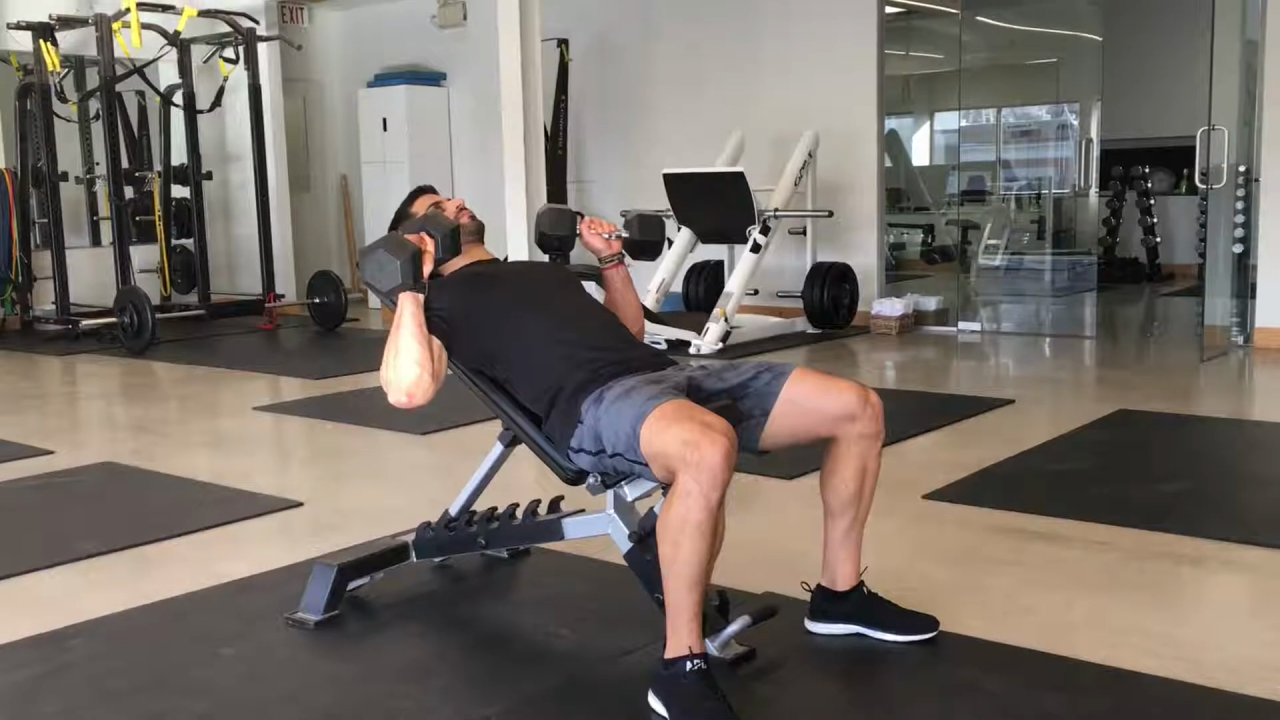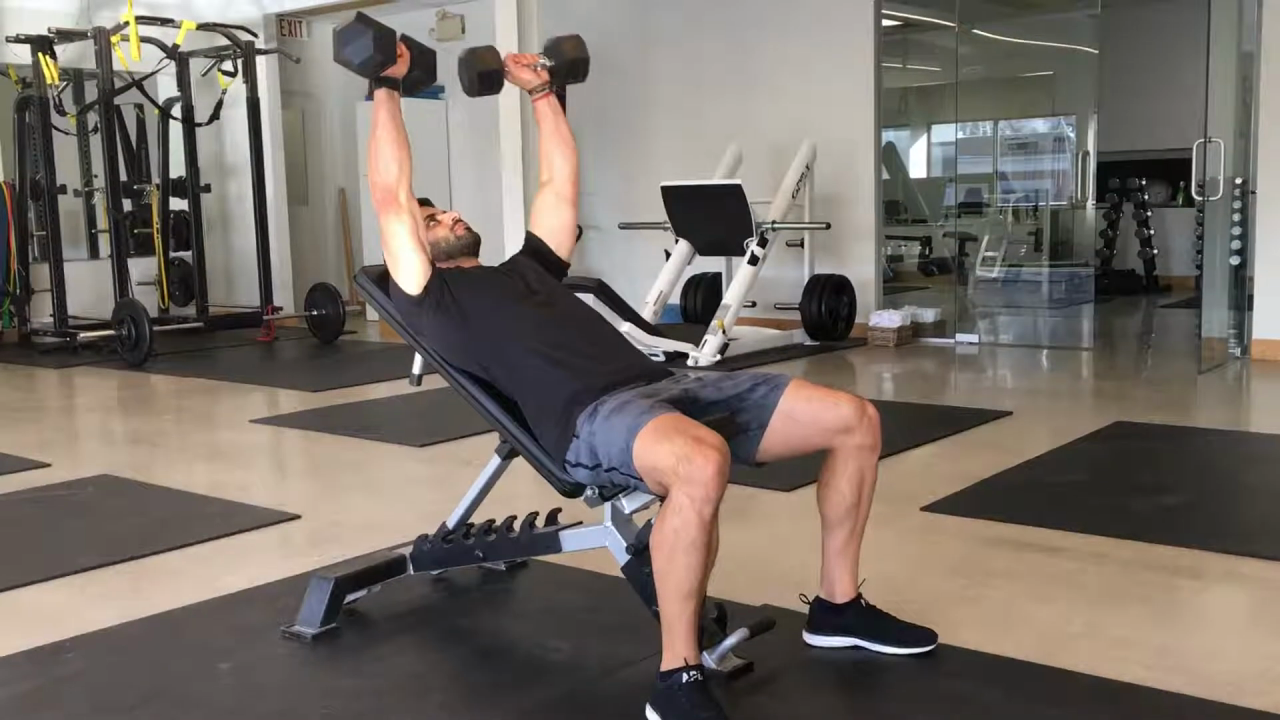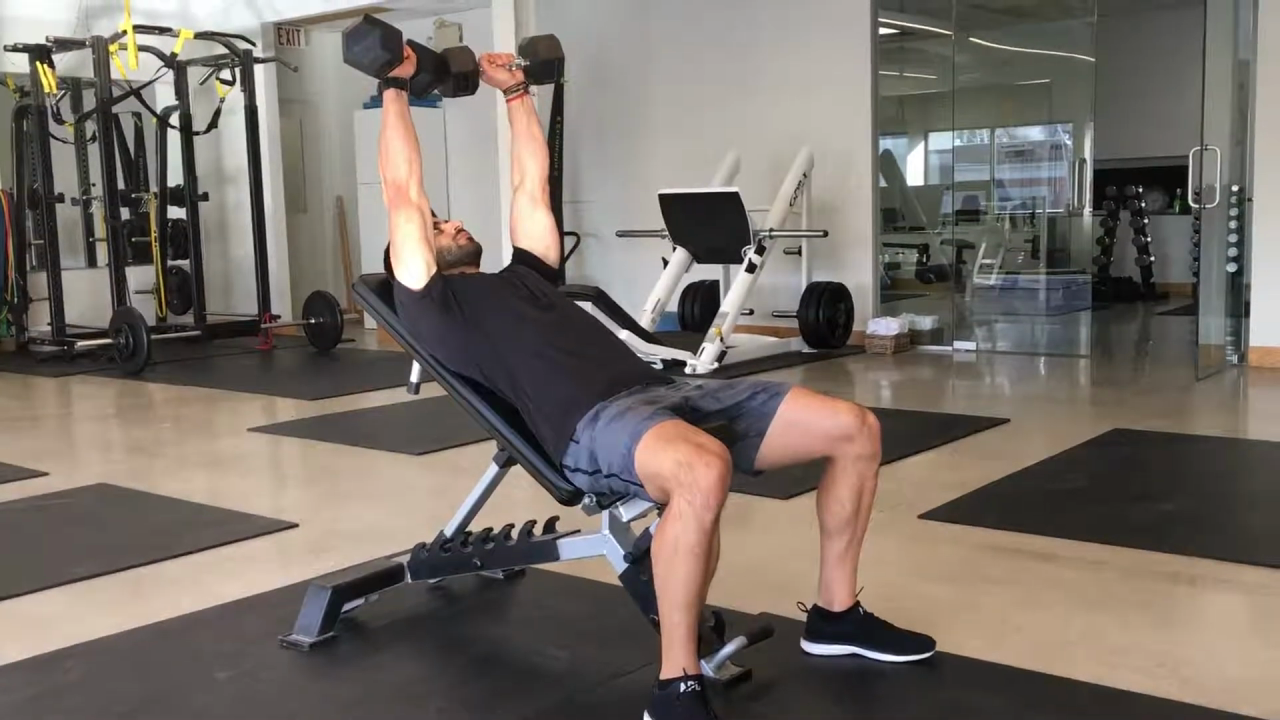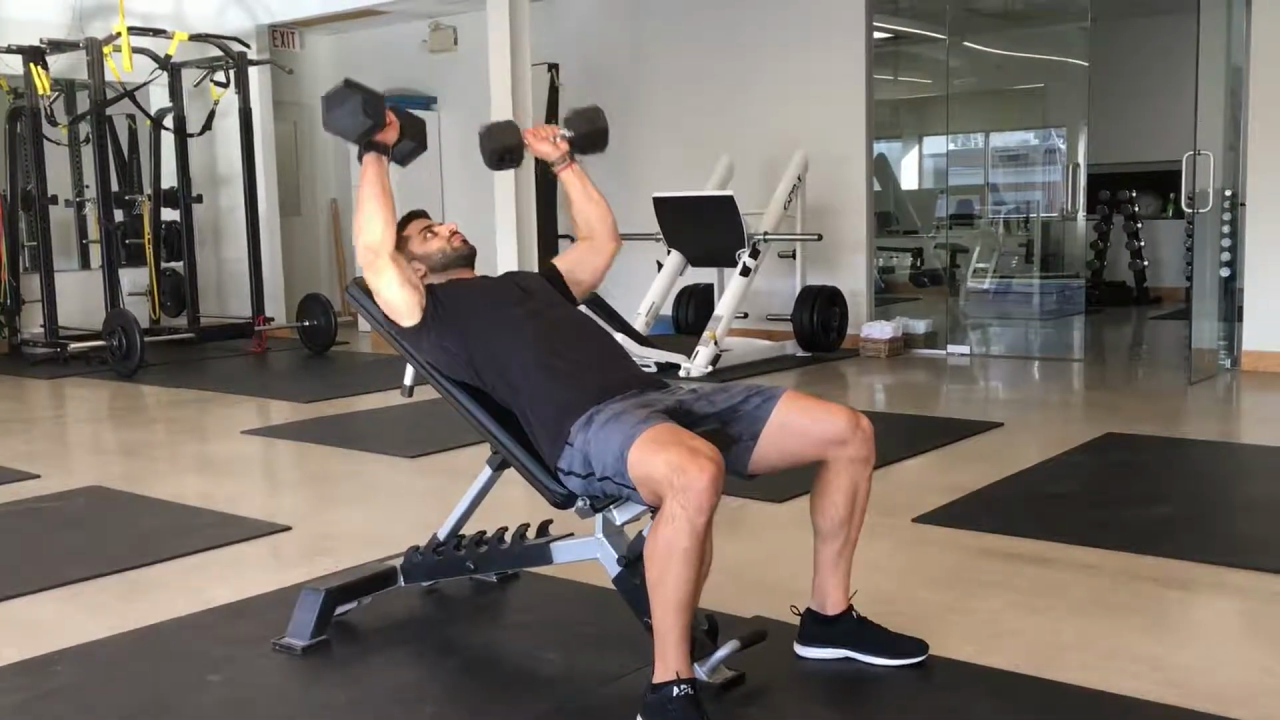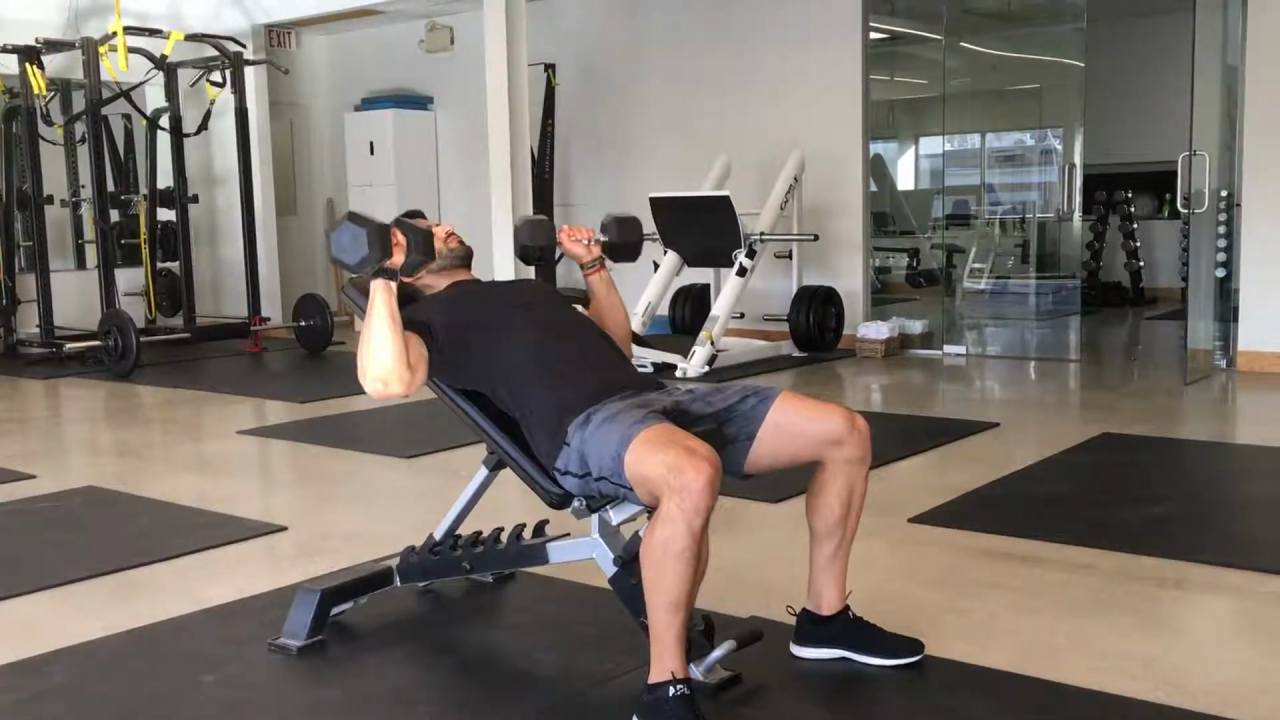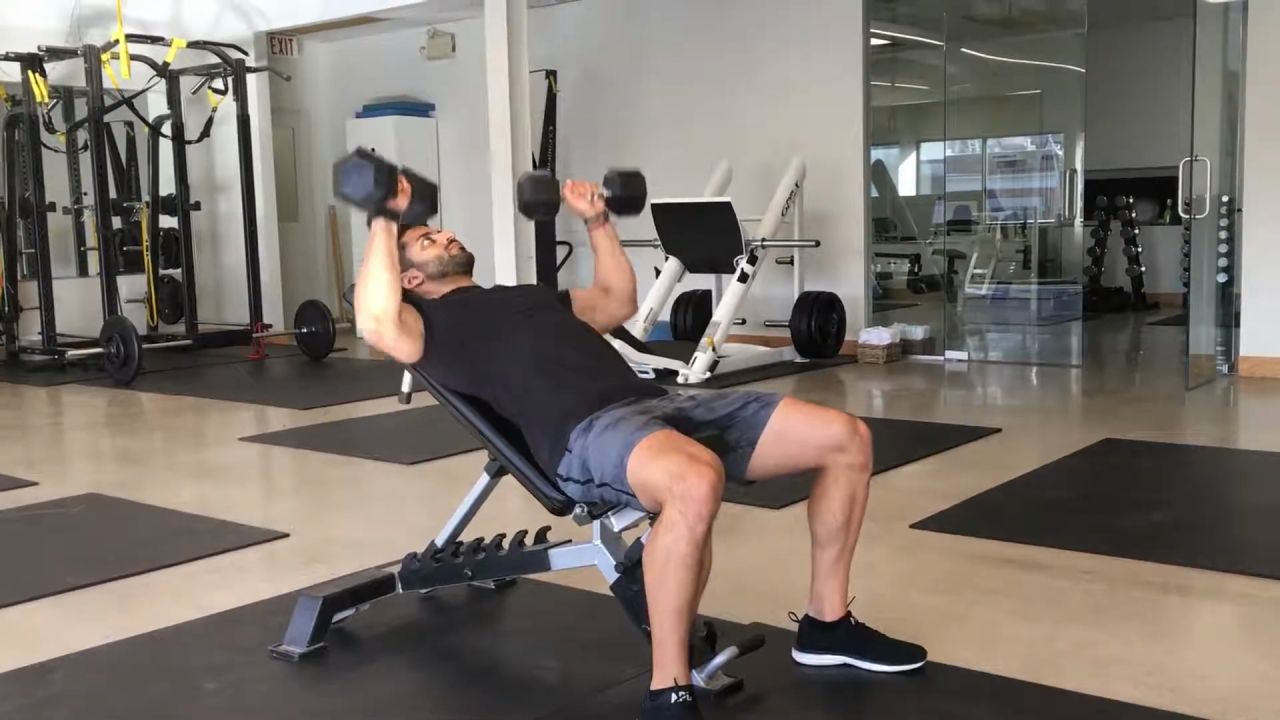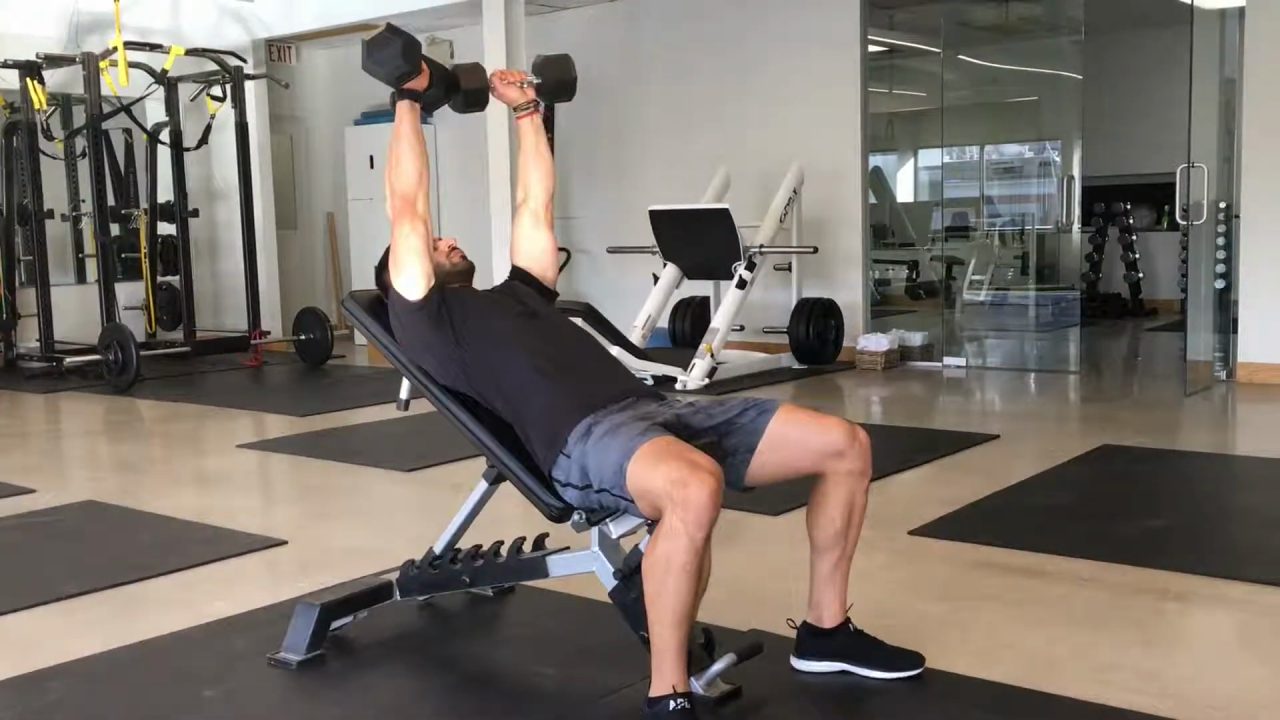
dt=0.7s
person 1, frame 1
left shoulder: (539, 267)
right shoulder: (444, 298)
right elbow: (407, 391)
left wrist: (611, 261)
right wrist: (411, 286)
left hip: (666, 372)
right hip: (594, 403)
left knee: (858, 408)
right knee: (708, 451)
left ankle: (840, 594)
right ankle: (681, 668)
person 1, frame 2
left shoulder: (524, 267)
right shoulder: (434, 297)
left elbow: (560, 182)
right elbow: (388, 198)
left wrist: (541, 94)
right wrist: (386, 90)
left hip: (662, 384)
right hip: (590, 418)
left knee: (854, 420)
right knee: (701, 465)
left ankle: (839, 605)
person 1, frame 3
left shoulder: (523, 275)
right shoulder: (434, 304)
left elbow: (531, 183)
right elbow: (402, 195)
left wrist: (515, 92)
right wrist: (396, 88)
left hip: (661, 391)
right hip: (591, 424)
left knee: (855, 429)
right knee: (703, 472)
left ankle: (836, 613)
person 1, frame 4
left shoulder: (526, 284)
right shoulder: (432, 312)
left elbow: (601, 238)
right elbow: (377, 257)
left wrist: (561, 161)
right wrist: (375, 154)
left hip: (656, 392)
right hip: (586, 427)
left knee: (848, 432)
right knee: (696, 475)
left ankle: (829, 617)
person 1, frame 5
left shoulder: (524, 287)
right shoulder: (429, 317)
right elbow: (385, 381)
left wrist: (593, 267)
right wrist: (383, 278)
left hip: (652, 395)
right hip: (583, 425)
left knee: (845, 432)
right knee: (693, 476)
left ankle: (825, 618)
person 1, frame 6
left shoulder: (524, 294)
right shoulder: (433, 319)
left elbow: (619, 302)
right elbow: (379, 327)
left wrist: (596, 223)
right wrist: (385, 220)
left hip: (654, 400)
right hip: (586, 431)
left knee: (846, 439)
right knee: (695, 481)
left ankle: (827, 624)
person 1, frame 7
left shoulder: (517, 292)
right shoulder: (428, 320)
left elbow: (535, 203)
right elbow: (406, 212)
left wrist: (524, 110)
right wrist: (409, 102)
left hip: (654, 408)
right hip: (583, 439)
left knee: (844, 445)
right knee: (695, 491)
left ankle: (825, 630)
